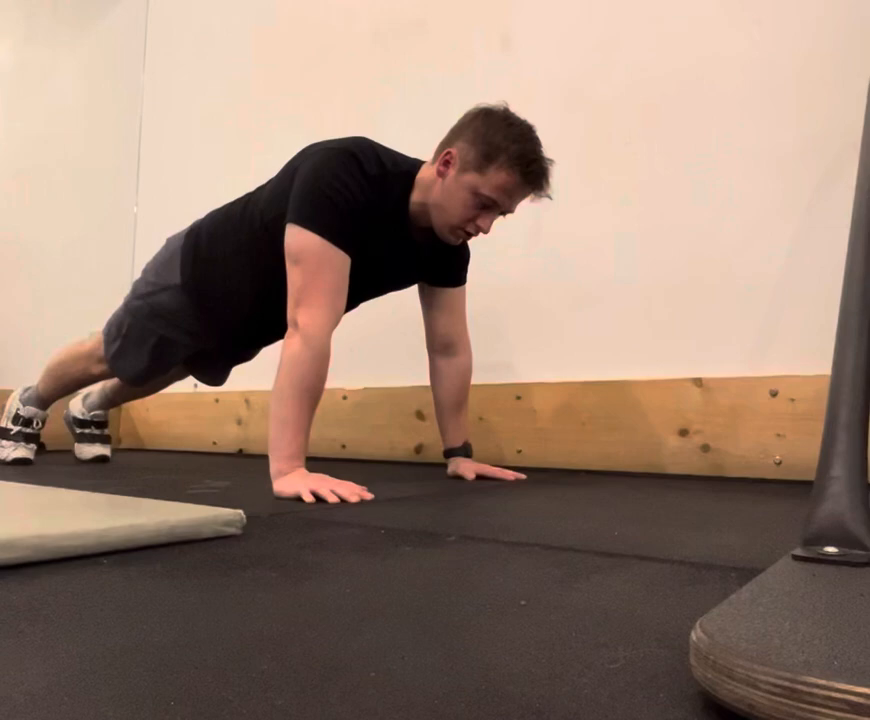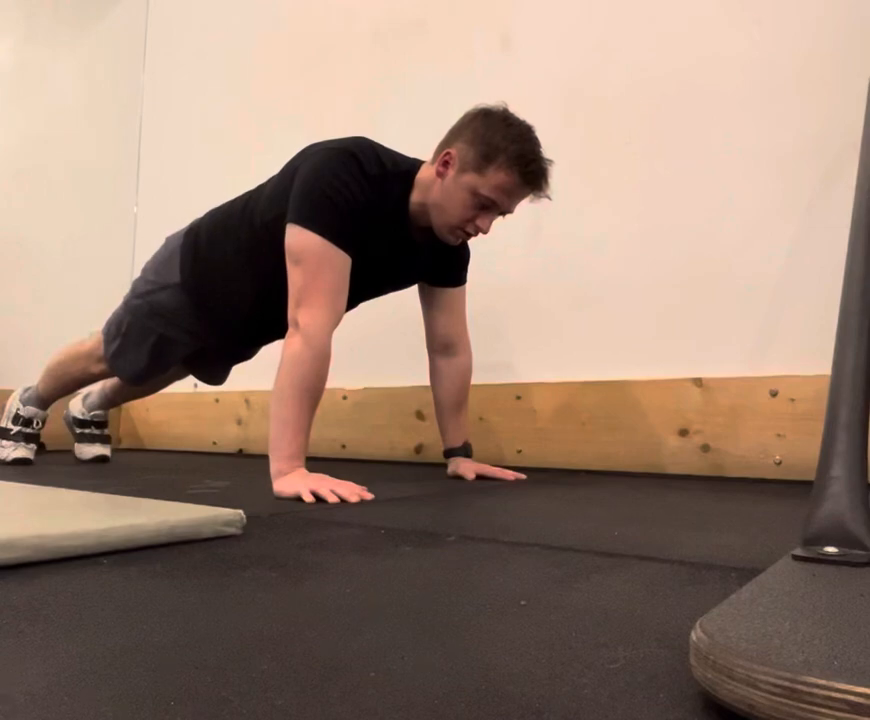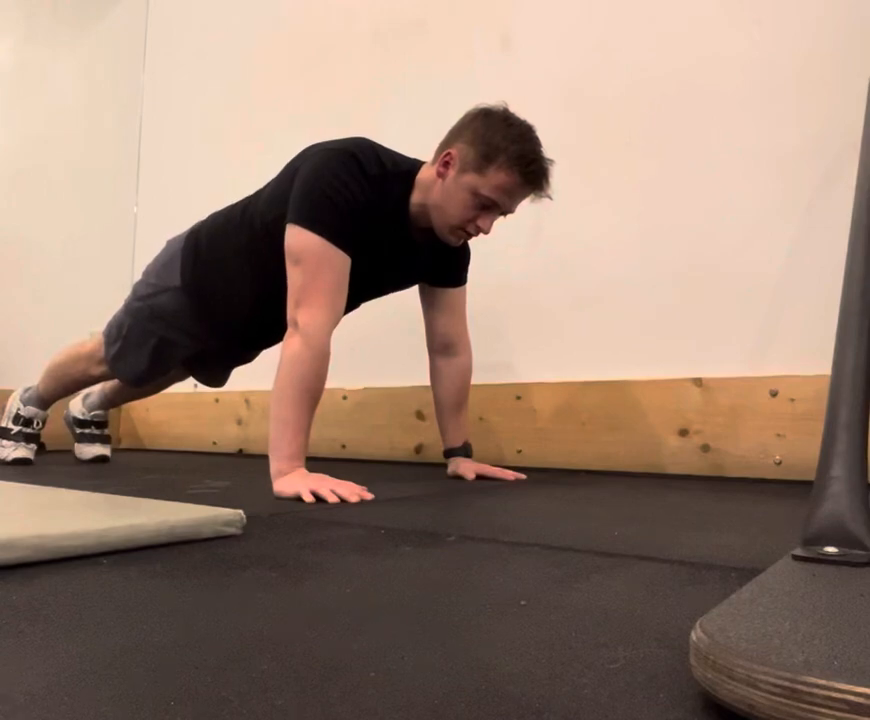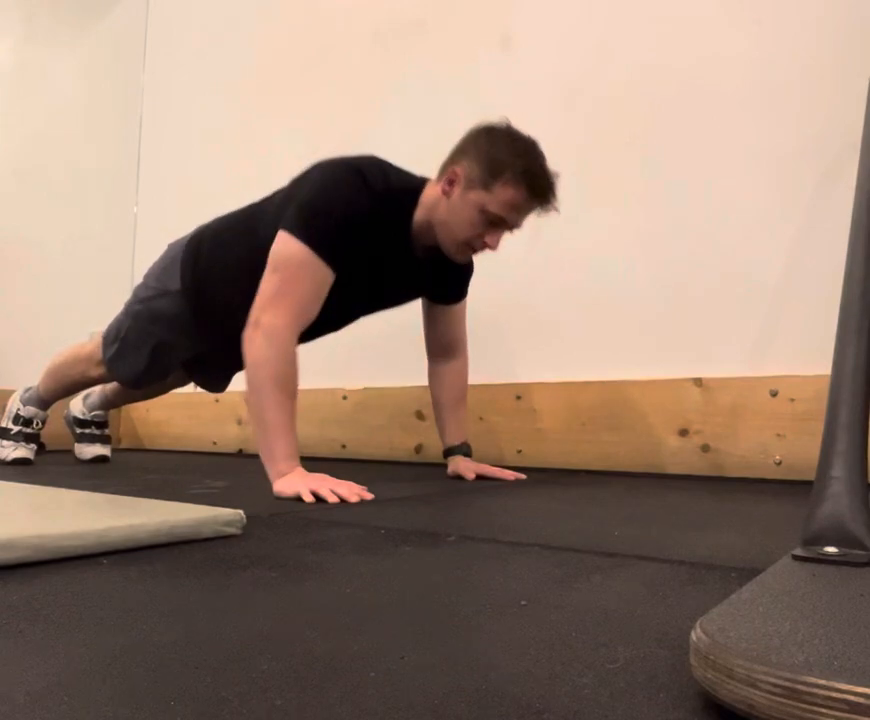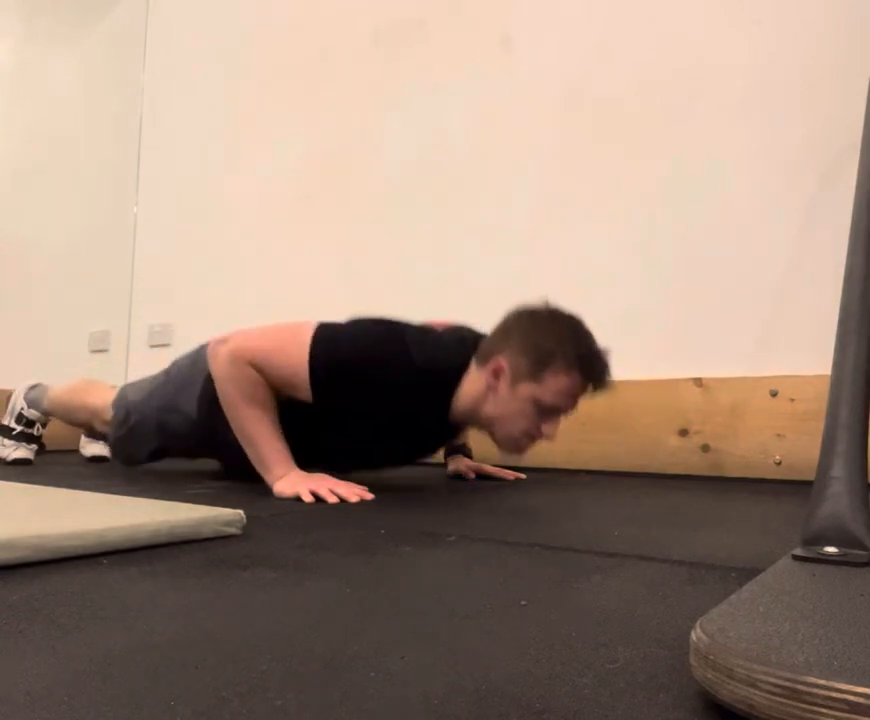
dt=0.4s
person 1, frame 1
left shoulder: (445, 238)
right shoulder: (343, 175)
left elbow: (449, 347)
right elbow: (308, 328)
left wrist: (458, 452)
right wrist: (287, 469)
left hip: (246, 321)
right hip: (194, 279)
left knee: (157, 378)
right knee: (112, 359)
left ankle: (90, 409)
person 1, frame 2
left shoulder: (446, 239)
right shoulder: (342, 176)
left elbow: (449, 347)
right elbow: (310, 327)
left wrist: (458, 452)
right wrist: (287, 469)
left hip: (244, 319)
right hip: (194, 277)
left knee: (155, 376)
right knee: (109, 358)
left ankle: (89, 410)
person 1, frame 3
left shoulder: (446, 240)
right shoulder: (343, 175)
left elbow: (450, 348)
right elbow: (309, 328)
left wrist: (458, 452)
right wrist: (287, 469)
left hip: (245, 323)
right hip: (194, 281)
left knee: (159, 377)
right knee: (111, 360)
left ankle: (89, 411)
person 1, frame 4
left shoulder: (450, 251)
right shoulder: (349, 197)
left elbow: (448, 355)
right elbow: (272, 329)
left wrist: (456, 450)
right wrist: (285, 469)
left hip: (241, 320)
right hip: (194, 284)
left knee: (151, 383)
right knee: (108, 361)
left ankle: (91, 413)
person 1, frame 5
left shoulder: (469, 360)
right shoulder: (387, 366)
right elbow: (227, 353)
left wrist: (457, 450)
right wrist: (283, 472)
left hip: (268, 391)
right hip: (214, 395)
right knee: (121, 420)
left ankle: (90, 416)
